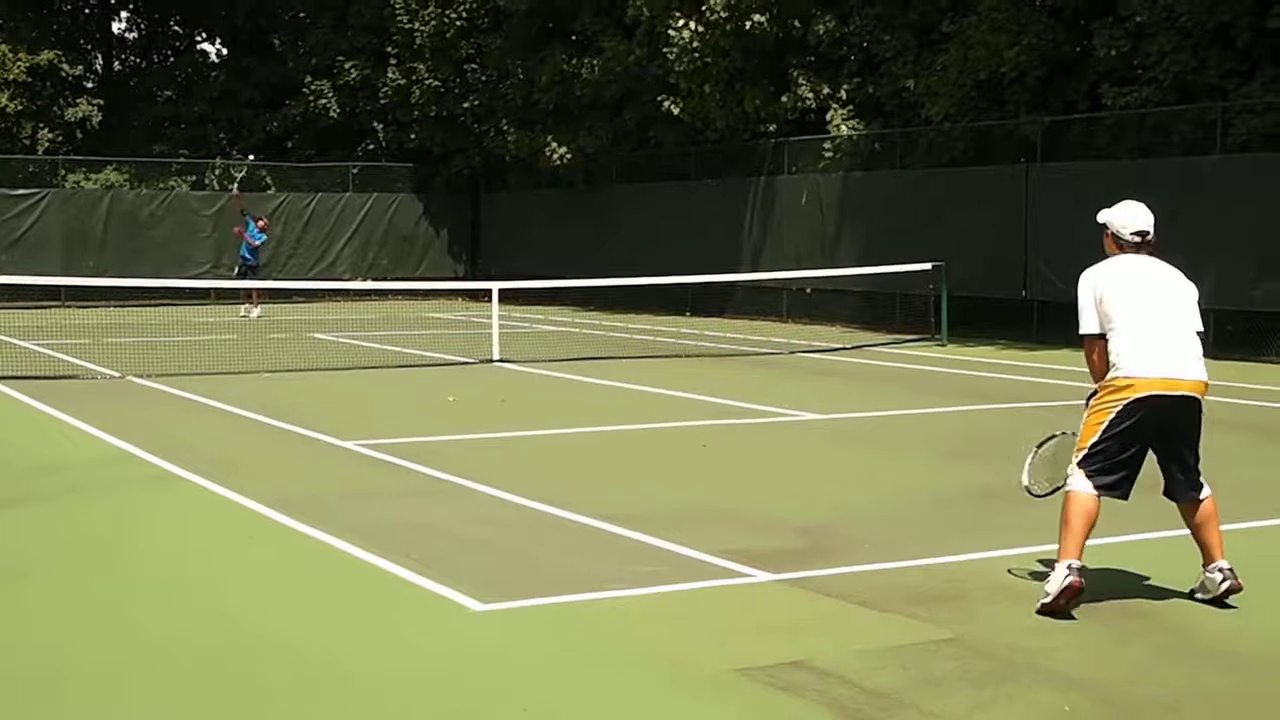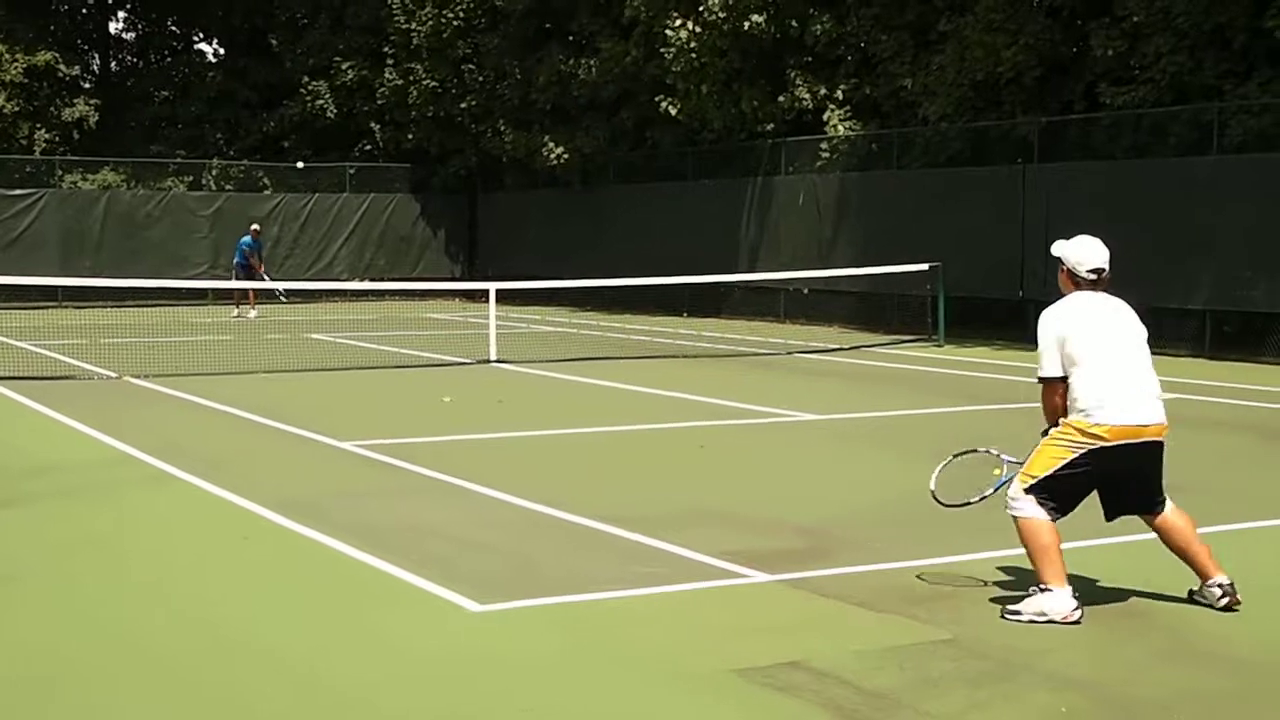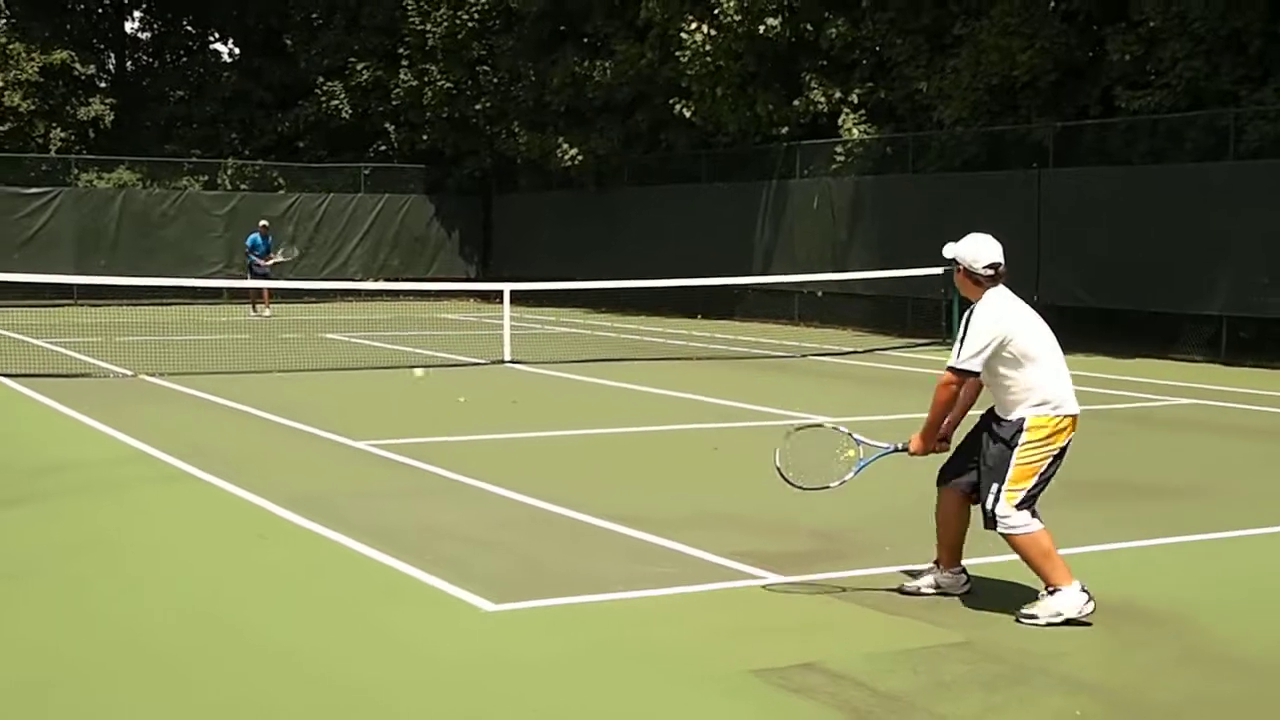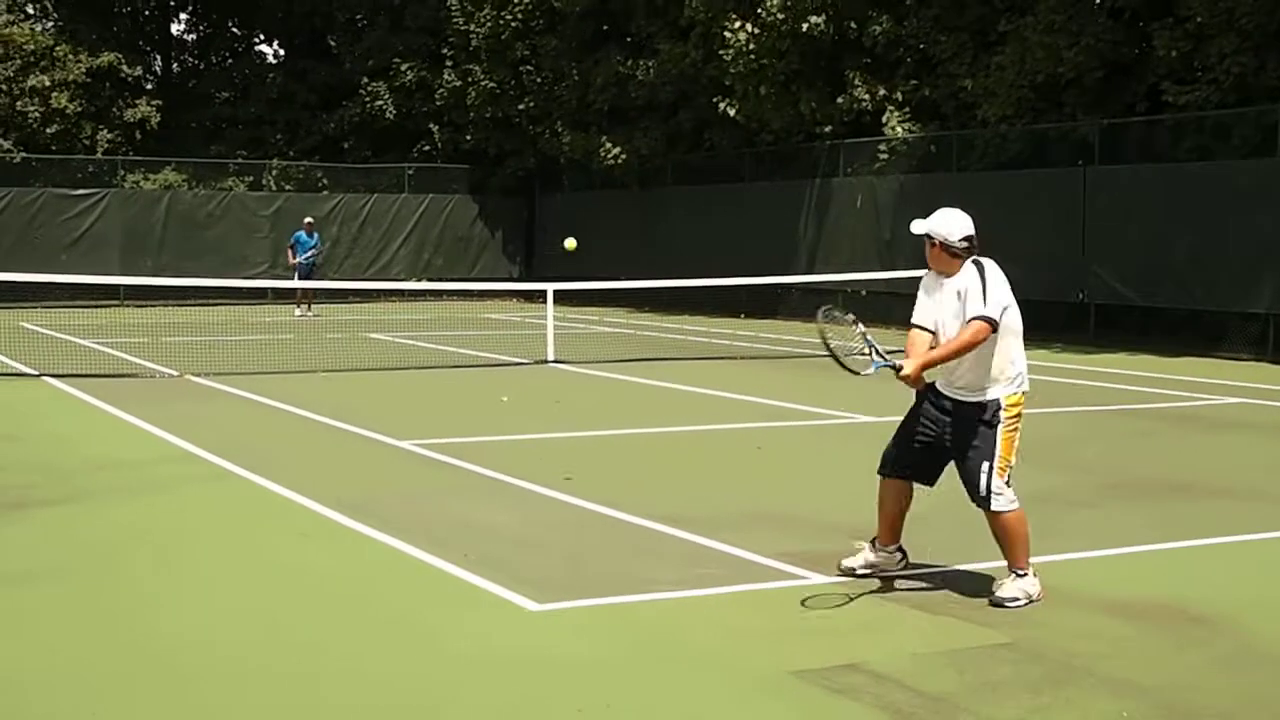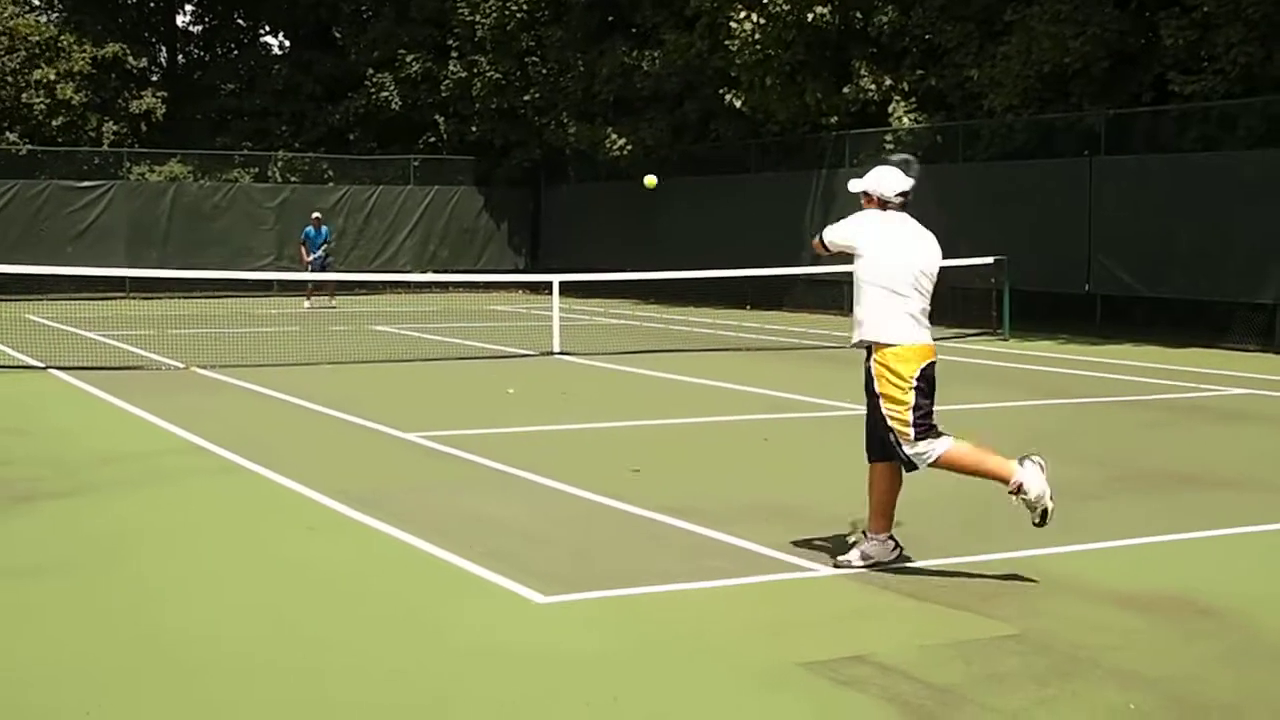
dt=0.4s
person 1, frame 1
left shoulder: (1096, 276)
right shoulder: (1178, 278)
left elbow: (1095, 350)
right elbow: (1190, 337)
left wrist: (1106, 396)
left hip: (1134, 384)
right hip: (1190, 384)
left knee: (1087, 475)
right knee: (1188, 483)
left ankle: (1067, 570)
right ankle: (1218, 571)
person 1, frame 2
left shoulder: (1056, 314)
right shoulder: (1124, 311)
left elbow: (1053, 392)
left wrist: (1054, 434)
left hip: (1098, 427)
right hip: (1150, 426)
left knee: (1025, 497)
right knee: (1153, 506)
left ankle: (1056, 595)
right ankle: (1216, 583)
person 1, frame 3
left shoulder: (985, 313)
right shoulder: (995, 305)
left elbow: (951, 382)
right elbow: (974, 379)
left wrist: (926, 435)
right wrist: (946, 427)
left hip: (1045, 417)
right hip: (1016, 414)
left knee: (1006, 508)
right knee: (953, 482)
left ankle: (1068, 594)
right ankle: (948, 572)
person 1, frame 4
left shoulder: (983, 274)
right shoulder: (931, 281)
left elbow: (977, 332)
right elbow: (920, 334)
left wrist: (925, 363)
right wrist: (915, 366)
left hip: (993, 401)
right hip: (943, 394)
left knee: (992, 490)
right knee: (897, 466)
left ankle: (1022, 577)
right ankle: (886, 551)
person 1, frame 5
left shoulder: (868, 222)
right shoulder: (928, 241)
left elbow: (823, 244)
left wrist: (827, 239)
left hip: (893, 353)
right hip: (908, 351)
left knee: (920, 445)
right knee: (882, 451)
left ankle: (1019, 475)
right ankle: (878, 541)
